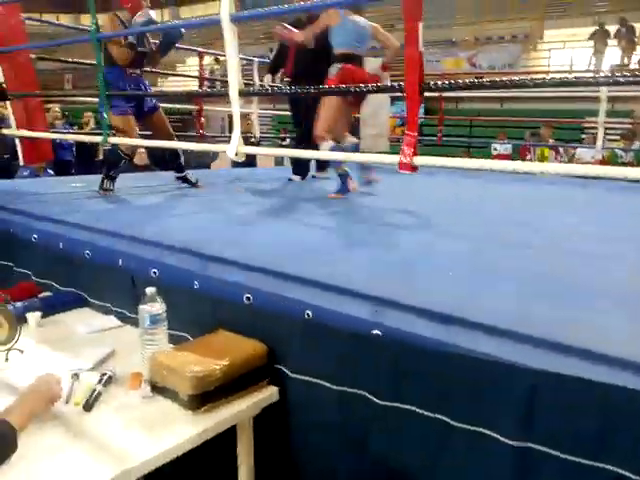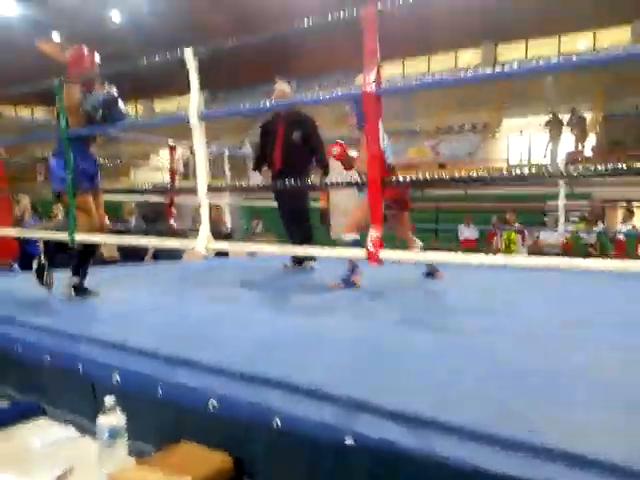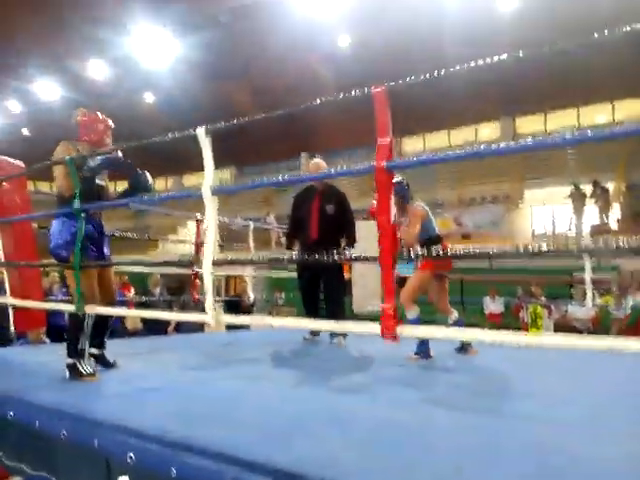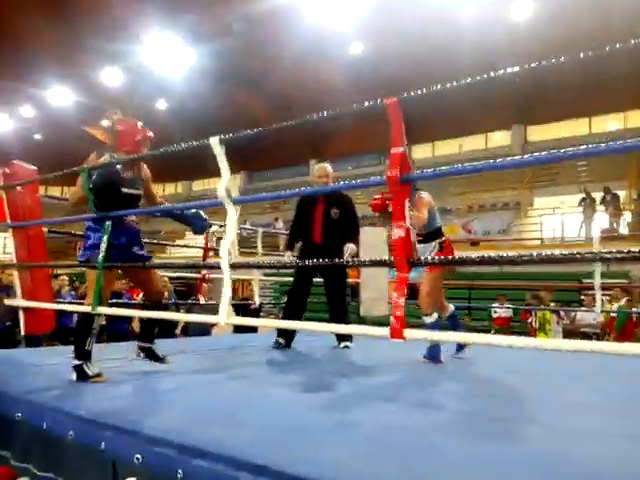
dt=0.3s
person 1, frame 1
left shoulder: (143, 24)
right shoulder: (112, 21)
left elbow: (153, 61)
right elbow: (121, 58)
left wrist: (168, 42)
right wrist: (137, 32)
left hip: (138, 86)
right hip: (116, 86)
left knee: (167, 135)
right knee: (129, 142)
left ankle: (181, 172)
right ankle: (107, 179)
person 1, frame 2
left shoulder: (88, 94)
right shoulder: (71, 90)
right elbow: (71, 127)
left wrist: (109, 114)
right wrist: (94, 105)
left hip: (85, 163)
right hip: (69, 163)
left knee: (98, 227)
right knee: (89, 227)
left ankle: (77, 281)
right ankle: (45, 260)
person 1, frame 3
left shoulder: (99, 159)
right shoulder: (67, 149)
right elbow: (65, 189)
left wrist: (134, 188)
right wrist: (95, 168)
left hip: (93, 228)
right hip: (72, 228)
left knee: (108, 297)
right knee: (87, 299)
left ankle: (97, 350)
right ankle: (74, 361)
person 1, frame 4
left shoulder: (142, 169)
right shoulder: (101, 161)
left elbow: (154, 201)
right elbow: (77, 197)
left wrist: (185, 216)
right wrist: (98, 178)
left hip: (129, 237)
right hip: (104, 235)
left knee: (156, 293)
right knee: (97, 301)
left ankle: (146, 344)
right ankle: (81, 363)
person 2, frame 1
left shoulder: (333, 15)
right shoulder: (371, 26)
left elbow: (304, 37)
right elbow: (394, 46)
left wrist: (288, 32)
right wrist: (382, 69)
left hip: (342, 73)
right hip: (360, 76)
left knee: (321, 132)
right knee: (340, 129)
left ankle: (346, 181)
person 2, frame 2
left shoulder: (367, 136)
left elbow: (367, 168)
left wrist: (346, 158)
right wrist: (347, 158)
left hip: (386, 187)
right hip: (393, 188)
left knee: (351, 227)
right knee: (405, 235)
person 2, frame 3
left shoulder: (416, 209)
right shoulder: (406, 209)
left elbow: (409, 239)
right elbow: (406, 239)
left wrist: (397, 222)
left hip: (435, 255)
right hip: (429, 256)
left knee: (406, 298)
right knee: (442, 306)
left ankle: (423, 346)
right ankle: (466, 343)
person 2, frame 4
left shoulder: (421, 197)
left elbow: (420, 221)
right wrist: (387, 210)
left hip: (436, 249)
right hip: (426, 251)
left knee: (425, 302)
right knee: (438, 301)
left ankle: (434, 352)
person 3, frame 1
right shoulder: (292, 27)
left elbow: (330, 56)
right elbow: (281, 52)
right wrist: (271, 72)
left hip: (312, 85)
right hip: (296, 84)
left knee: (305, 127)
right knee: (303, 127)
left ankle: (300, 170)
right ankle: (320, 165)
person 3, frame 2
left shoulder: (304, 121)
right shoulder: (268, 125)
left elbow: (317, 147)
right elbow: (261, 150)
left wrist: (324, 172)
right wrist: (257, 169)
left hip: (298, 177)
right hip: (279, 178)
left knee: (298, 216)
right knee: (288, 218)
left ankle: (307, 255)
right ankle: (298, 256)
person 3, frame 3
left shoulder: (337, 196)
right shoulder: (301, 197)
left elbow: (348, 222)
right elbow: (294, 224)
left wrist: (349, 244)
right wrist: (289, 246)
left hip: (330, 250)
right hip: (307, 250)
left knee: (334, 291)
right knee: (307, 290)
left ankle: (337, 331)
person 3, frame 4
left shoulder: (343, 200)
right shoulder: (305, 200)
left elbow: (353, 224)
right elbow: (296, 225)
left wrist: (351, 242)
right wrist: (290, 247)
left hip: (333, 255)
right hip: (308, 253)
left knee: (337, 296)
right knee: (297, 295)
left ankle: (344, 337)
right ankle: (284, 336)
